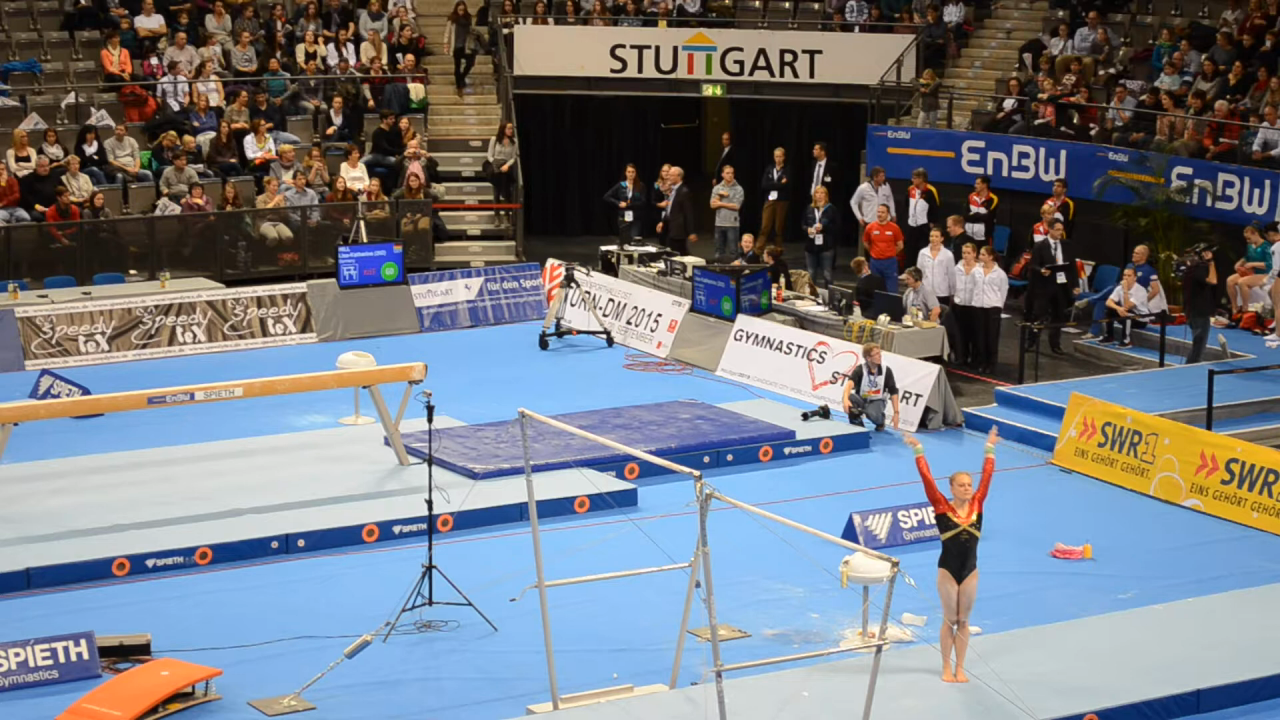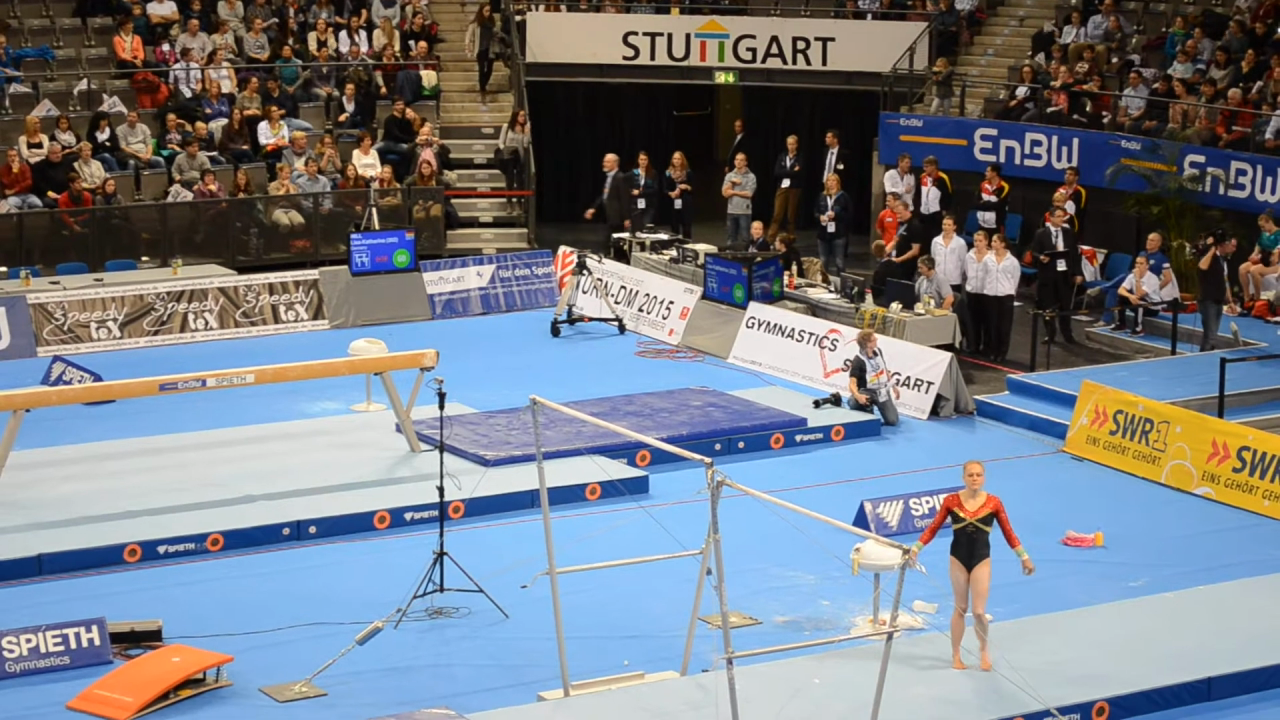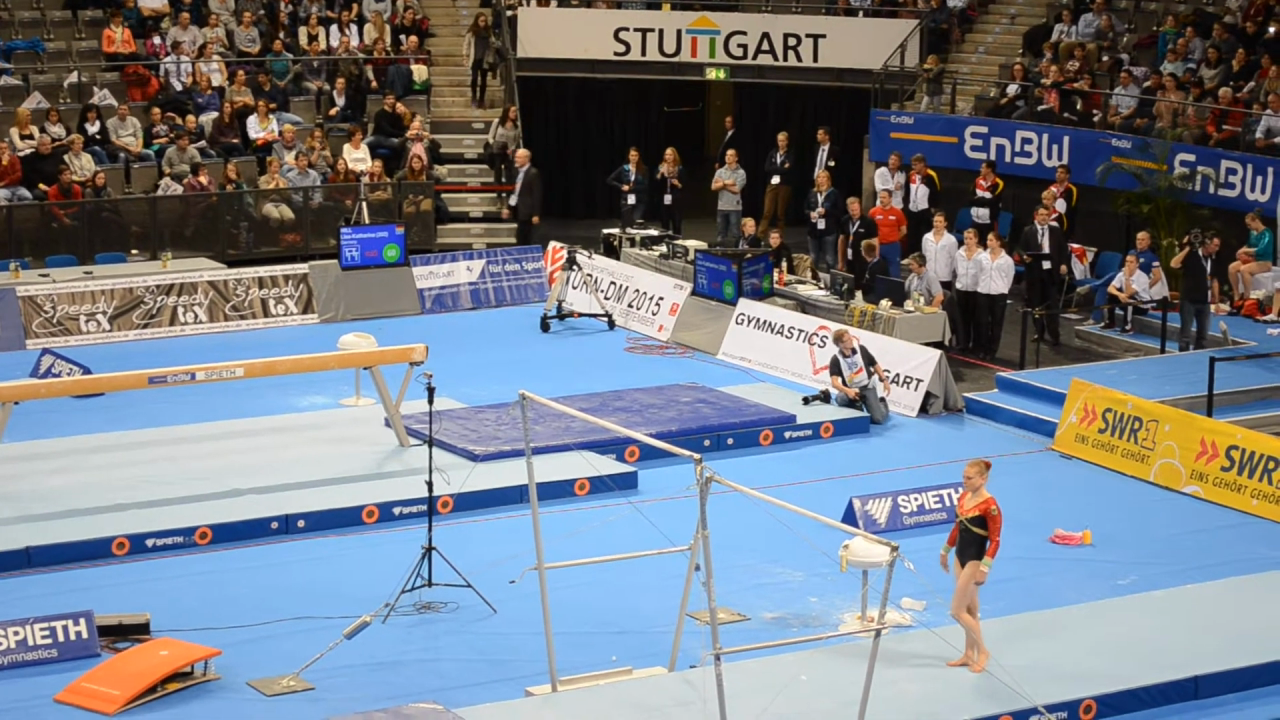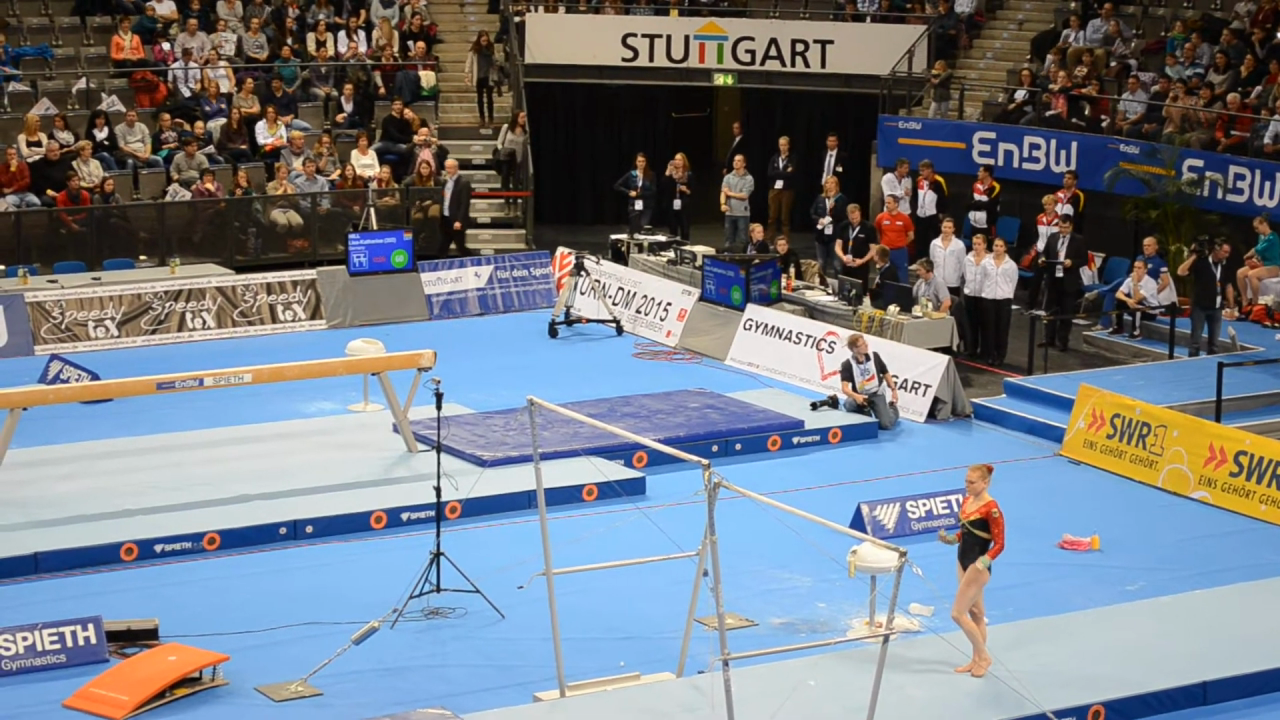
dt=1s
person 1, frame 1
left shoulder: (977, 506)
right shoulder: (942, 508)
left elbow: (987, 476)
right elbow: (926, 477)
left wrist: (990, 448)
right wrist: (918, 449)
left hip: (970, 573)
right hip: (947, 572)
left knee: (964, 621)
right knee: (950, 620)
left ankle: (960, 667)
right ankle: (947, 667)
person 1, frame 2
left shoulder: (994, 503)
right shoulder: (951, 500)
left elbow: (1008, 532)
right elbow: (935, 526)
left wrist: (1024, 557)
right wrist: (916, 548)
left hip: (981, 561)
right hip: (957, 559)
left knee: (979, 611)
right knee: (960, 608)
left ankle: (984, 650)
right ankle: (956, 654)
person 1, frame 3
left shoulder: (990, 505)
right shoulder: (963, 497)
left elbow: (994, 541)
left wrist: (984, 569)
right wrist: (945, 551)
left hip: (975, 561)
right hip: (960, 557)
left knee: (957, 611)
right knee: (968, 608)
left ankle: (982, 652)
right ankle: (969, 654)
person 1, frame 4
left shoulder: (991, 509)
right shoulder: (967, 501)
left elbow: (999, 544)
left wrist: (980, 565)
right wrist: (950, 538)
left hip: (977, 566)
right hip: (965, 562)
left knee: (958, 613)
right knee: (975, 613)
left ankle: (984, 657)
right ankle: (976, 659)
